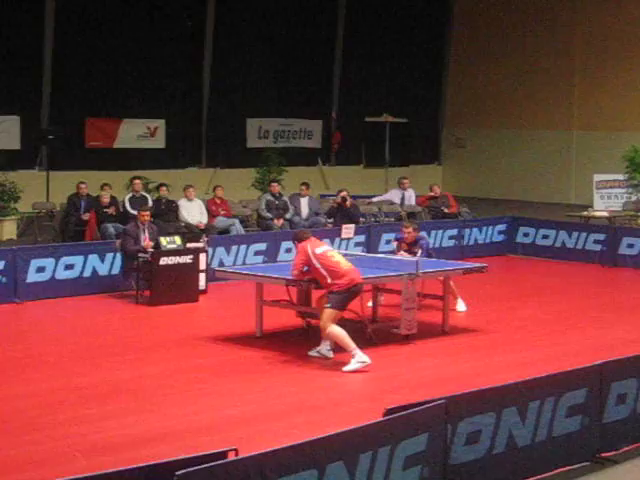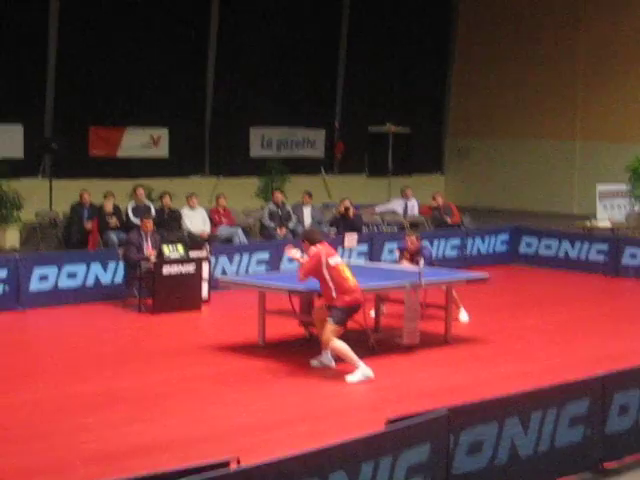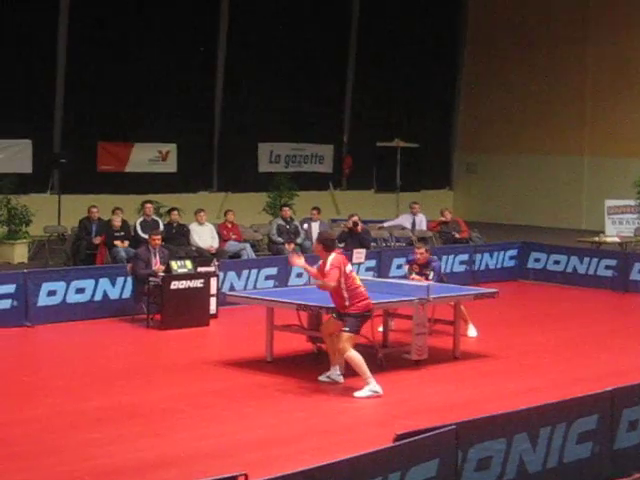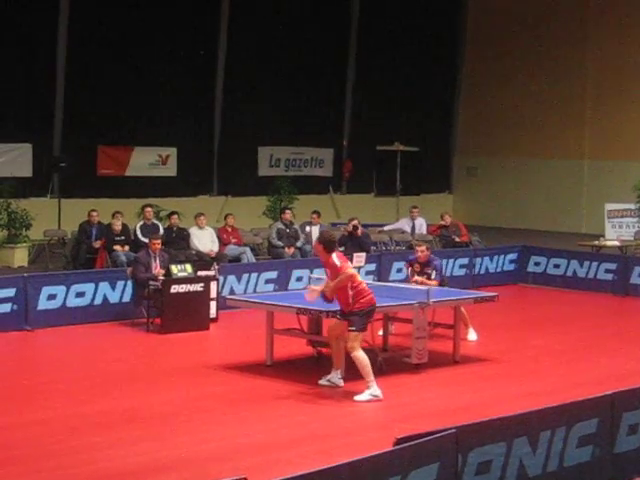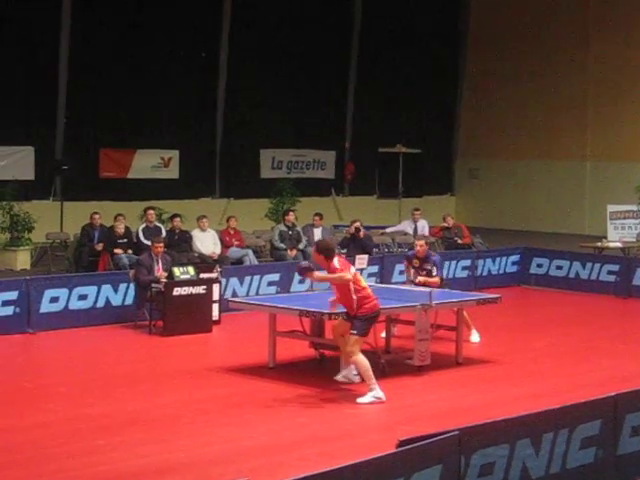
dt=0.2s
person 1, frame 1
left shoulder: (303, 247)
right shoulder: (320, 244)
left elbow: (296, 274)
left wrist: (303, 274)
right wrist: (308, 273)
left hip: (344, 285)
right hip: (354, 280)
left knee: (326, 324)
right knee: (322, 303)
left ankle: (359, 357)
right ankle: (326, 347)
person 1, frame 2
left shoulder: (315, 251)
right shoulder: (326, 249)
left elbow: (302, 276)
left wrist: (301, 260)
right wrist: (299, 257)
left hip: (346, 300)
right hip: (350, 296)
left knee: (328, 339)
right knee: (318, 314)
left ankle: (363, 370)
right ankle: (327, 357)
person 1, frame 3
left shoulder: (333, 260)
right shoulder: (329, 259)
left elbow: (330, 285)
right elbow: (318, 274)
left wrist: (320, 284)
right wrist: (304, 265)
left hip: (358, 308)
right hip: (348, 306)
left knee: (344, 347)
right knee: (326, 330)
left ankle: (372, 386)
right ankle: (335, 371)
person 1, frame 4
left shoulder: (334, 258)
right shoulder: (329, 259)
left elbow: (350, 274)
left wrist: (329, 287)
right wrist: (322, 288)
left hip: (362, 305)
right hip: (352, 305)
left knee: (353, 347)
right knee: (333, 333)
left ankle: (373, 389)
right ankle: (336, 376)
person 1, frame 5
left shoulder: (336, 263)
right shoulder: (334, 263)
left elbow: (347, 277)
left wrist: (323, 277)
right wrist: (340, 297)
left hip: (366, 309)
right hip: (360, 307)
left knee: (351, 350)
right knee: (338, 330)
left ankle: (375, 392)
right ankle: (350, 371)
